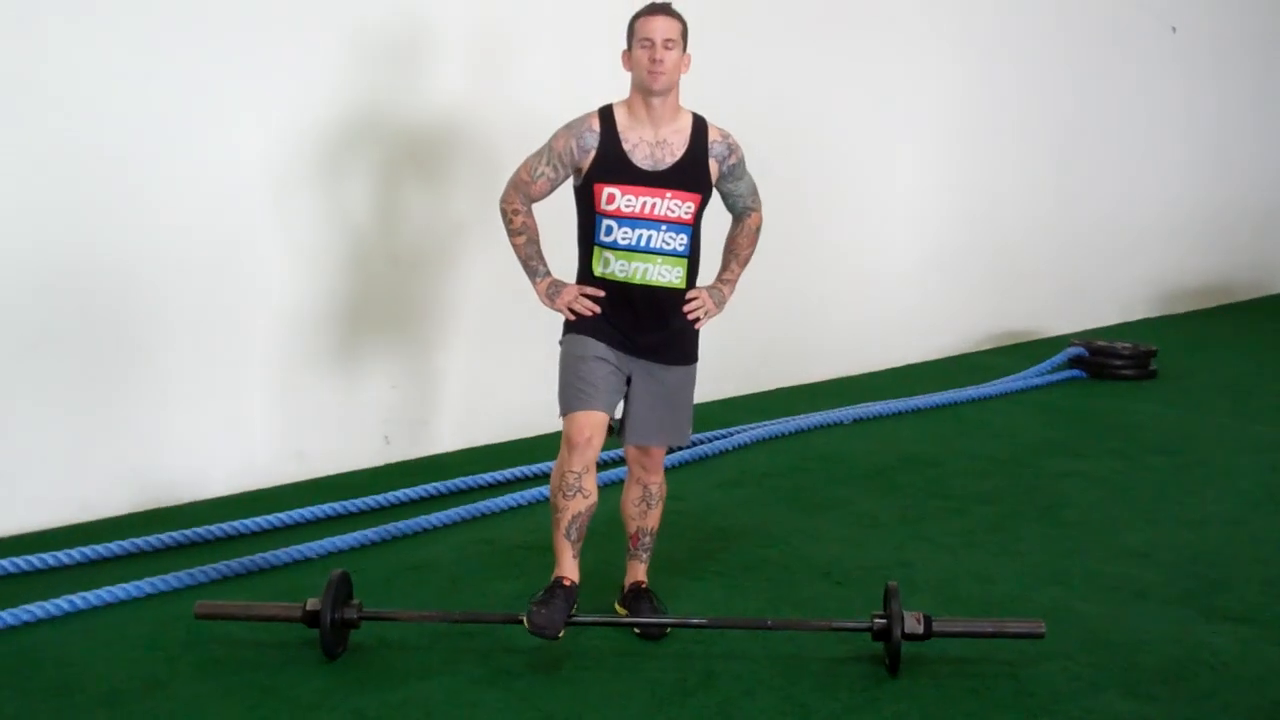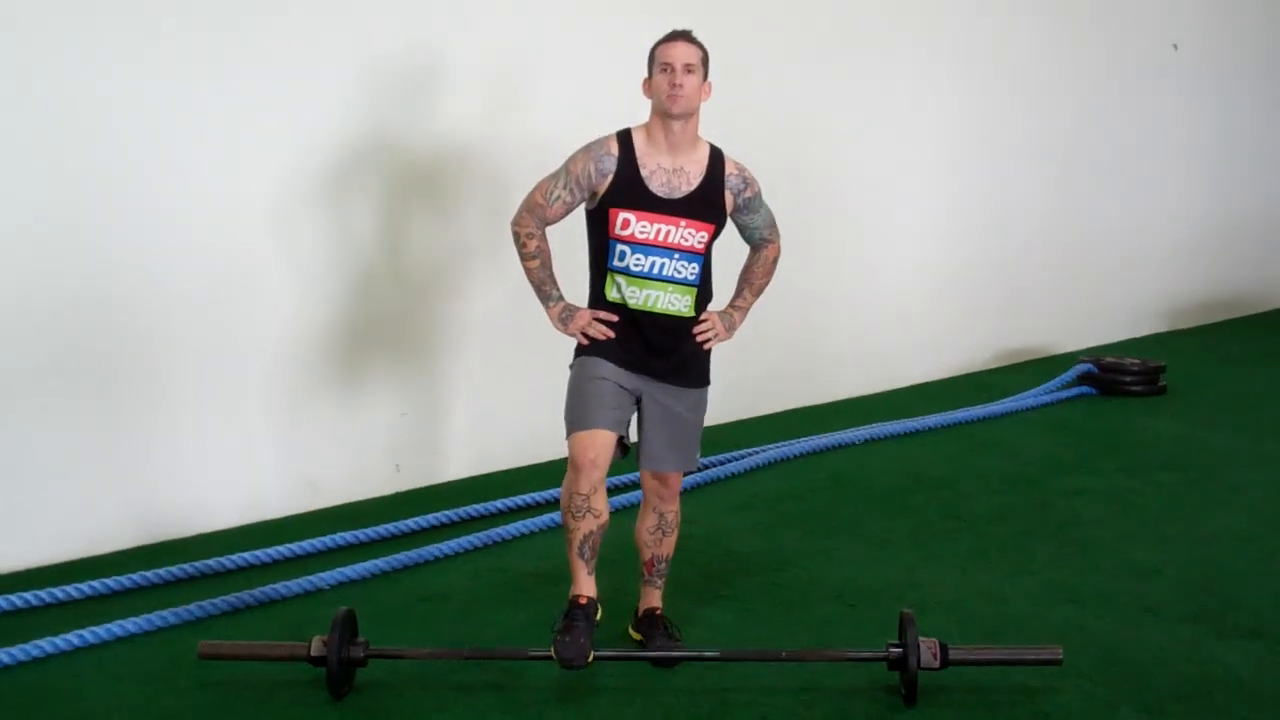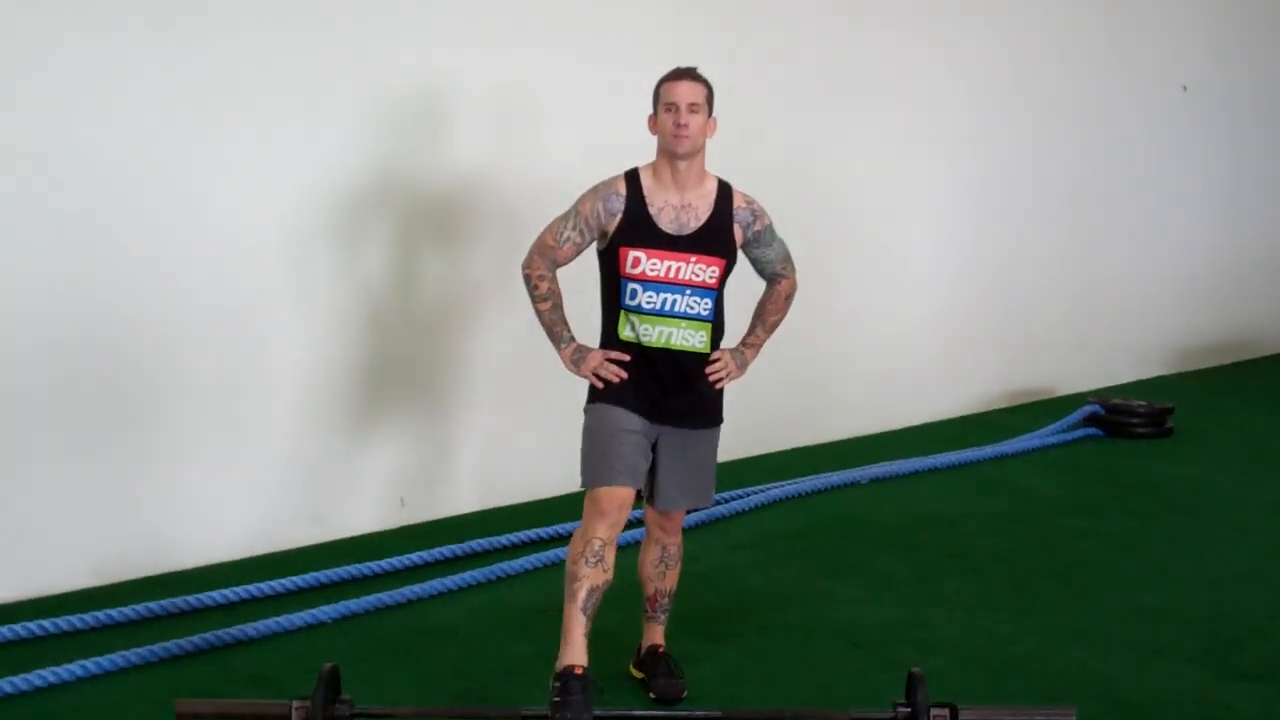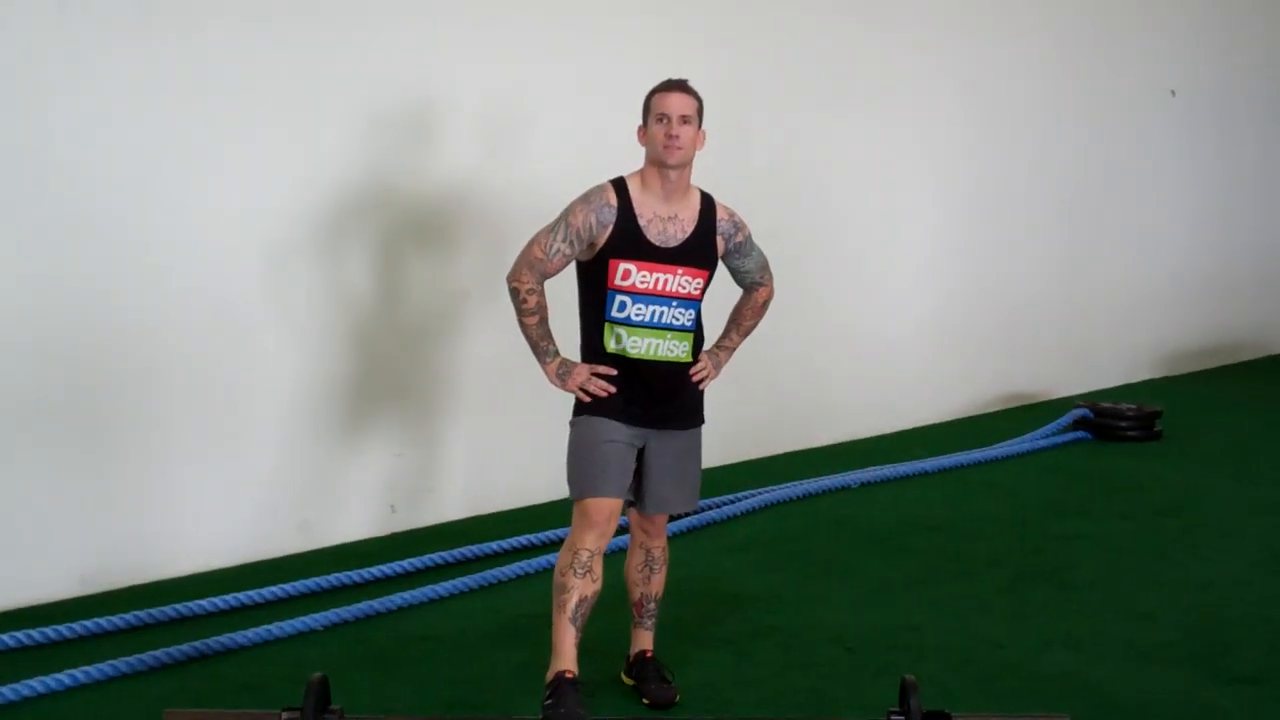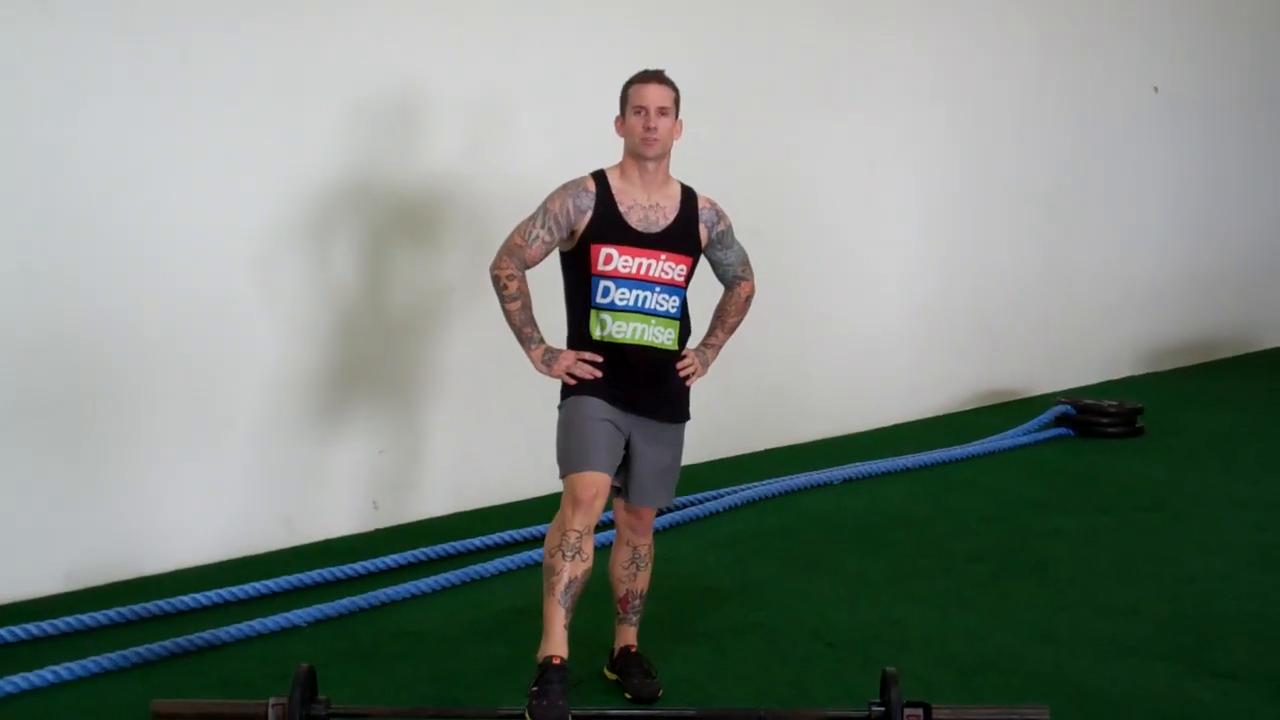
dt=0.7s
person 1, frame 1
left shoulder: (715, 145)
right shoulder: (587, 133)
left elbow: (750, 213)
right elbow: (515, 199)
left wrist: (723, 287)
right wrist: (544, 283)
left hip: (670, 334)
right hip: (597, 325)
left knee: (648, 458)
right knee: (581, 441)
left ankle: (636, 585)
right ankle: (564, 579)
person 1, frame 2
left shoulder: (731, 177)
right shoulder: (604, 159)
left elbow: (768, 244)
right elbow: (527, 221)
left wrist: (735, 314)
right wrist: (556, 307)
left hip: (682, 359)
right hip: (609, 348)
left knee: (663, 486)
right knee: (588, 463)
left ankle: (650, 610)
right ankle: (582, 597)
person 1, frame 3
left shoulder: (740, 211)
right shoulder: (613, 198)
left elbow: (784, 278)
right elbow: (538, 262)
left wrist: (746, 352)
right wrist: (569, 349)
left hip: (694, 399)
right hip: (620, 391)
left knee: (668, 522)
right knee: (605, 513)
left ankle: (652, 647)
person 1, frame 4
left shoulder: (721, 223)
right shoulder: (601, 208)
left elbow: (760, 286)
right elbow: (524, 275)
left wrist: (720, 354)
right wrist: (553, 364)
left hip: (677, 405)
right hip: (608, 400)
left knee: (652, 526)
right knee: (594, 523)
left ankle: (642, 654)
person 1, frame 5
left shoulder: (703, 213)
right shoulder: (582, 197)
left elbow: (742, 283)
right elbow: (506, 264)
left wrist: (708, 351)
right wrist: (539, 351)
left hip: (663, 396)
right hip: (595, 388)
left knee: (639, 520)
right knee: (584, 499)
left ankle: (626, 648)
right ankle: (552, 660)
